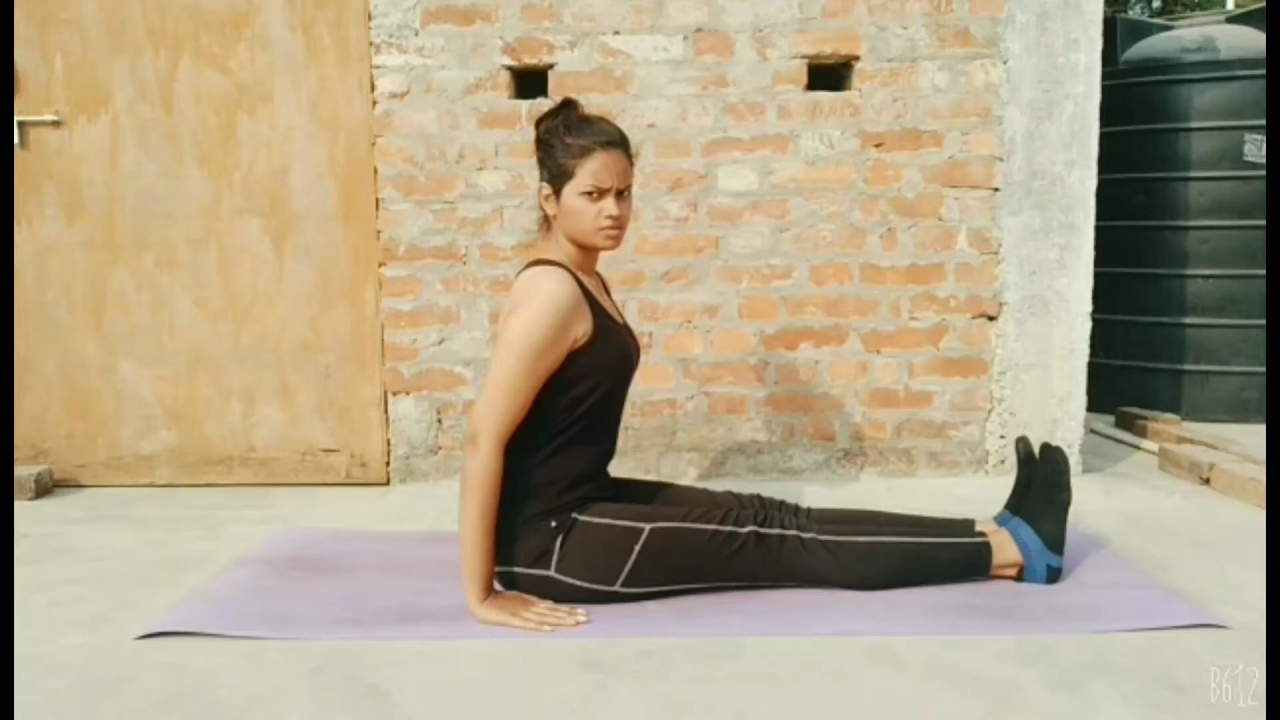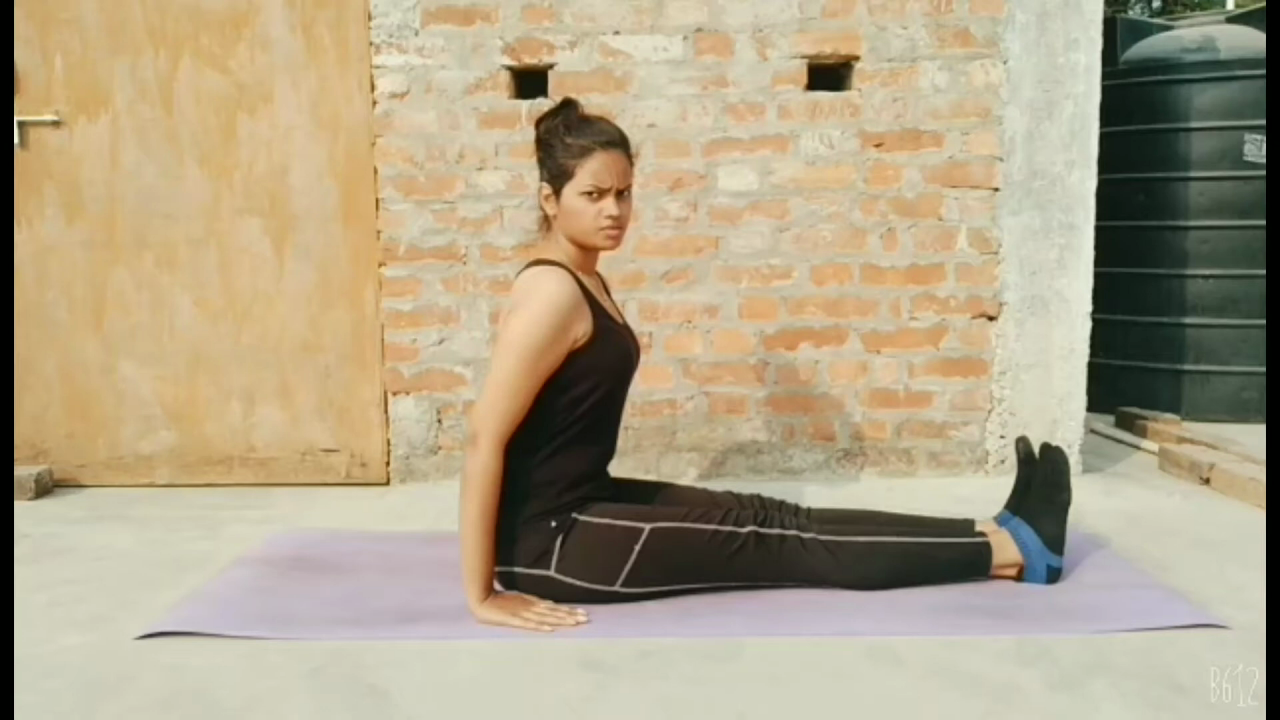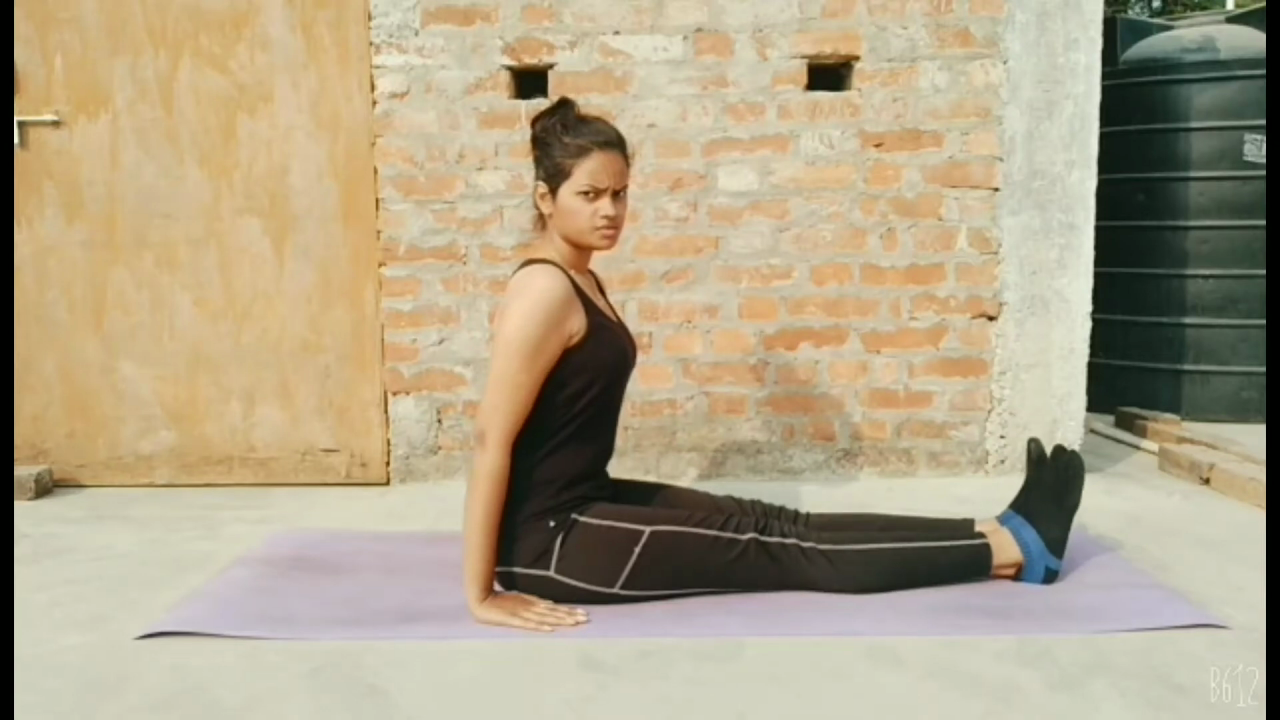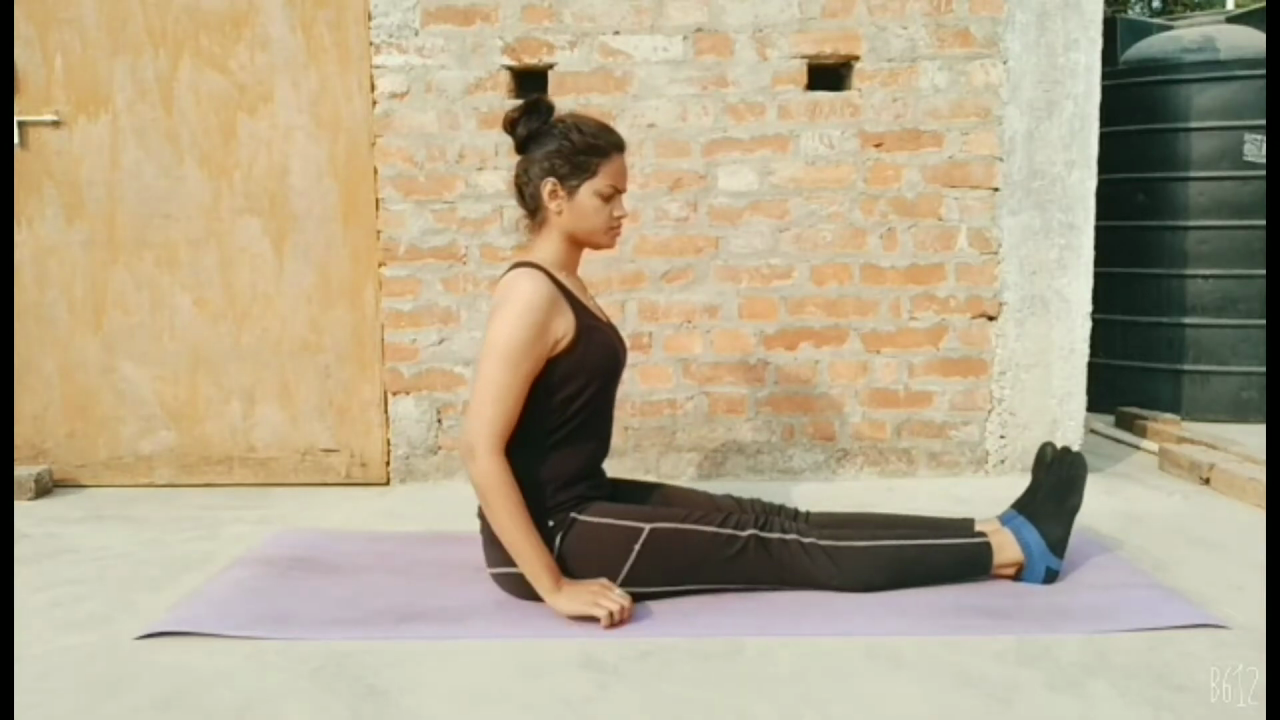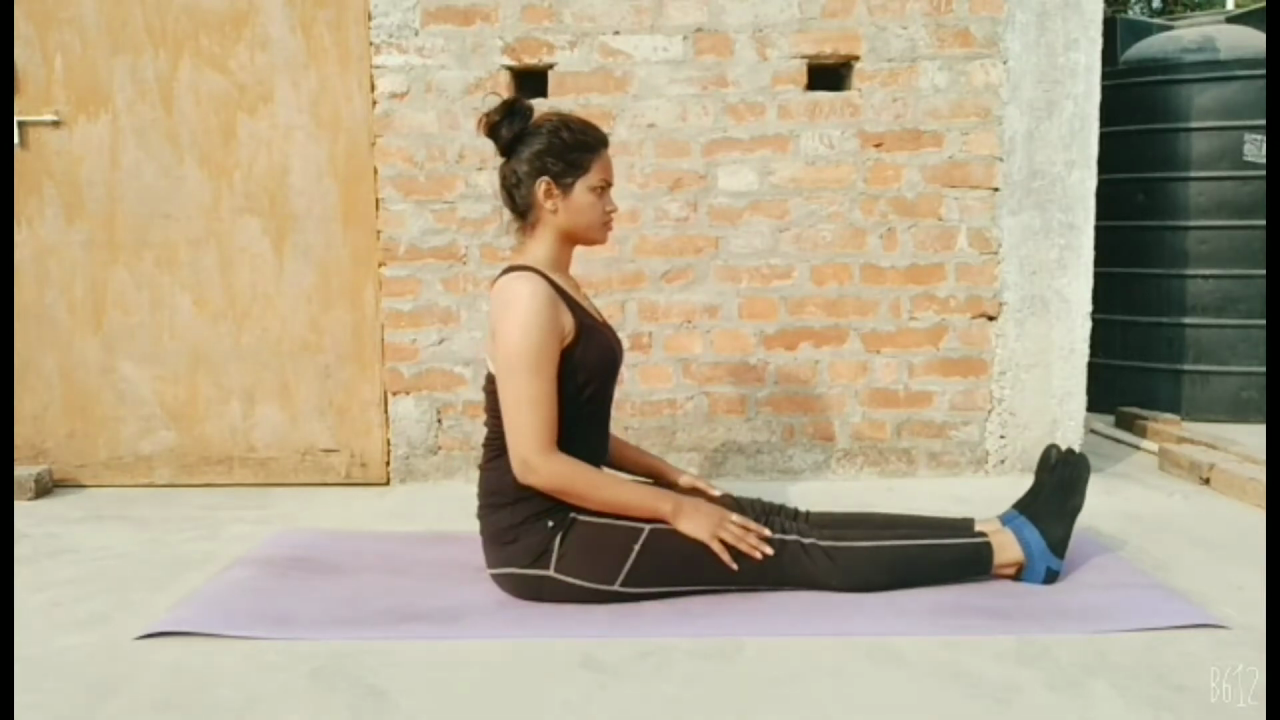
dt=0.7s
person 1, frame 1
left shoulder: (582, 281)
right shoulder: (551, 293)
right elbow: (484, 437)
right wrist: (482, 594)
left hip: (580, 508)
right hip: (549, 540)
left knee: (769, 519)
right knee: (772, 541)
left ankle: (1002, 536)
right ankle: (1015, 550)
person 1, frame 2
left shoulder: (583, 281)
right shoulder: (551, 294)
right elbow: (484, 438)
right wrist: (482, 594)
left hip: (583, 505)
right hip: (550, 539)
left knee: (771, 520)
right knee: (772, 541)
left ankle: (1003, 536)
right ankle: (1015, 550)
person 1, frame 3
left shoulder: (579, 282)
right shoulder: (544, 291)
right elbow: (490, 439)
right wrist: (483, 593)
left hip: (579, 506)
right hip: (548, 540)
left knee: (773, 524)
right knee: (771, 546)
left ankle: (1001, 535)
right ankle: (1014, 549)
person 1, frame 4
left shoulder: (562, 285)
right shoulder: (531, 295)
right elbow: (482, 448)
right wrist: (552, 582)
left hip: (581, 505)
right hip: (550, 533)
left knee: (767, 523)
right knee: (771, 544)
left ankle: (1000, 536)
right ankle: (1011, 551)
person 1, frame 5
left shoulder: (556, 287)
right shoulder: (528, 299)
right elbow: (536, 462)
left wrist: (669, 476)
right wrist: (675, 510)
left hip: (568, 517)
right hip: (542, 539)
left knee: (775, 522)
right knee: (775, 544)
left ankle: (1001, 534)
right ankle: (1013, 548)
